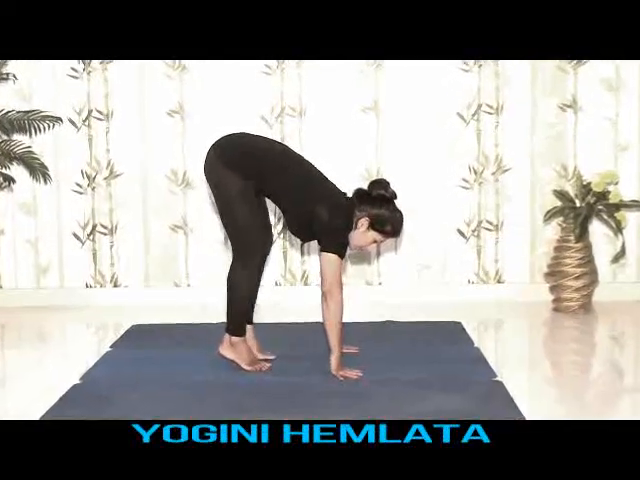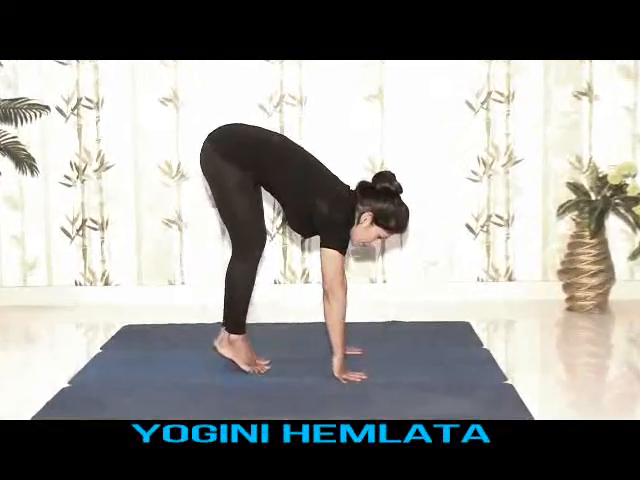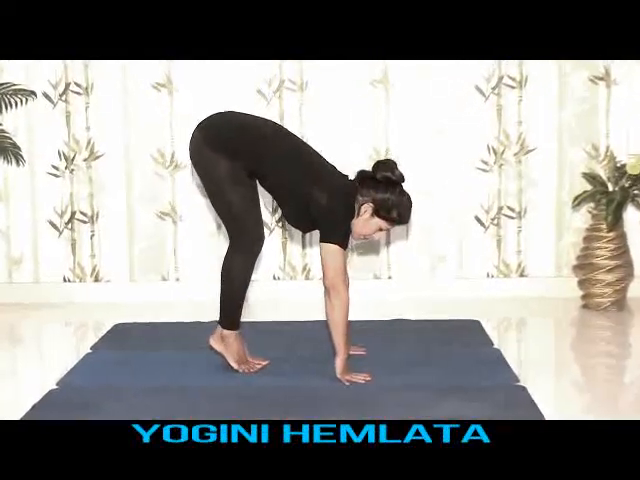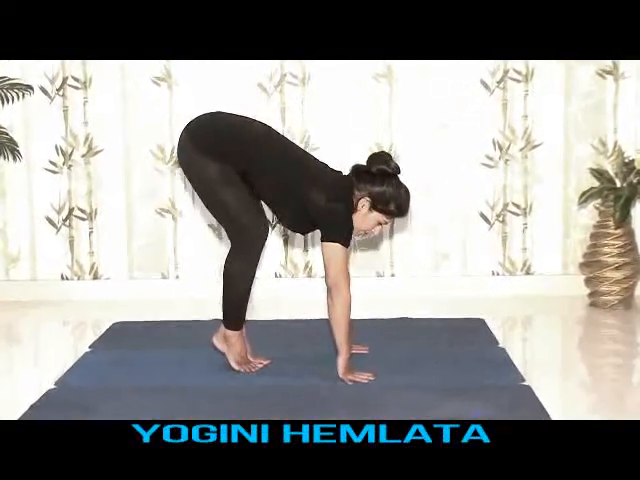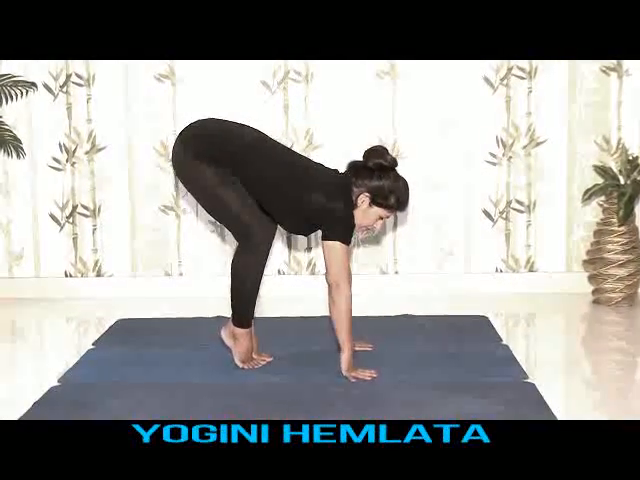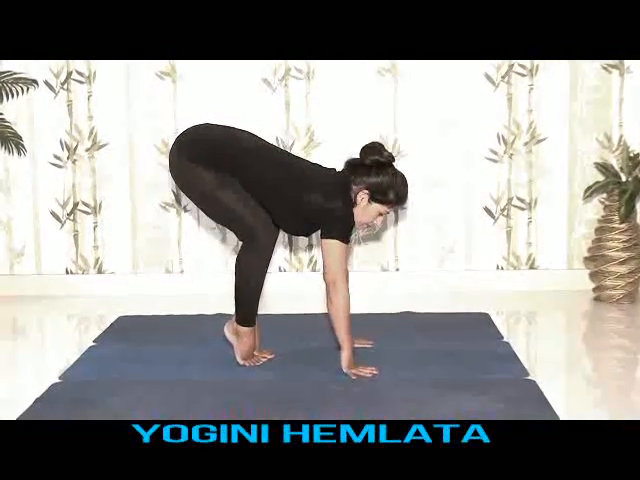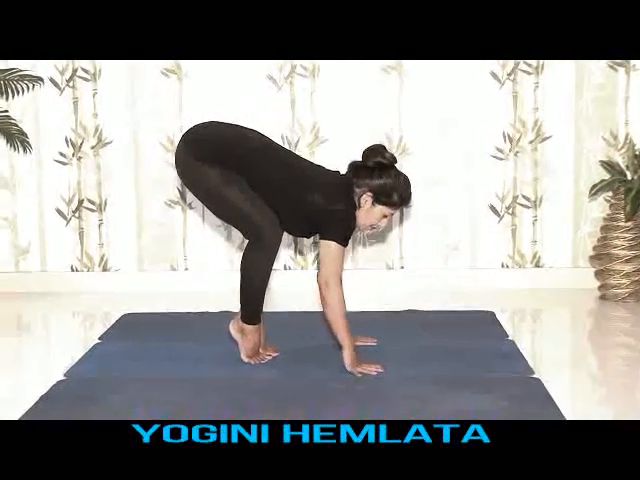
dt=0.4s
person 1, frame 1
left shoulder: (341, 217)
right shoulder: (336, 221)
left elbow: (331, 290)
right elbow: (332, 293)
left wrist: (336, 345)
right wrist: (335, 358)
left hip: (243, 162)
right hip: (230, 163)
left knee: (261, 245)
right knee: (250, 252)
left ankle: (245, 333)
right ankle: (233, 340)
person 1, frame 2
left shoulder: (345, 208)
right shoulder: (337, 215)
left elbow: (336, 284)
right elbow: (334, 291)
left wrist: (339, 346)
right wrist: (338, 359)
left hip: (240, 153)
right hip: (226, 153)
left knee: (254, 243)
right knee: (249, 246)
left ankle: (231, 331)
right ankle: (232, 338)
person 1, frame 3
left shoulder: (344, 200)
right shoulder: (336, 208)
left elbow: (336, 284)
right elbow: (336, 288)
left wrist: (342, 346)
right wrist: (341, 360)
left hip: (233, 143)
right hip: (216, 144)
left knee: (250, 238)
right knee: (248, 239)
left ankle: (228, 330)
right ankle: (226, 334)
person 1, frame 4
left shoulder: (341, 196)
right shoulder: (336, 207)
left elbow: (337, 284)
right elbow: (338, 287)
left wrist: (344, 344)
right wrist: (343, 359)
left hip: (224, 143)
right hip: (205, 147)
left knee: (255, 233)
right knee: (250, 238)
left ankle: (232, 329)
right ankle: (230, 335)
person 1, frame 5
left shoulder: (340, 194)
right shoulder: (337, 207)
left elbow: (338, 282)
right elbow: (339, 285)
left wrist: (346, 341)
right wrist: (347, 355)
left hip: (219, 148)
right hip: (198, 153)
left knee: (263, 231)
right knee: (256, 236)
left ankle: (240, 326)
right ankle: (238, 332)
person 1, frame 6
left shoulder: (337, 192)
right shoulder: (337, 206)
left elbow: (335, 279)
right elbow: (336, 283)
left wrist: (345, 338)
right wrist: (347, 354)
left hip: (216, 152)
right hip: (195, 159)
left knee: (265, 233)
right knee: (260, 235)
left ankle: (244, 322)
right ankle: (242, 329)
person 1, frame 7
left shoulder: (339, 195)
right shoulder: (340, 209)
left elbow: (328, 279)
right elbow: (329, 283)
left wrist: (346, 337)
right wrist: (348, 352)
left hip: (222, 150)
right hip: (201, 156)
left knee: (269, 232)
right knee: (265, 233)
left ankle: (250, 320)
right ankle: (247, 327)
